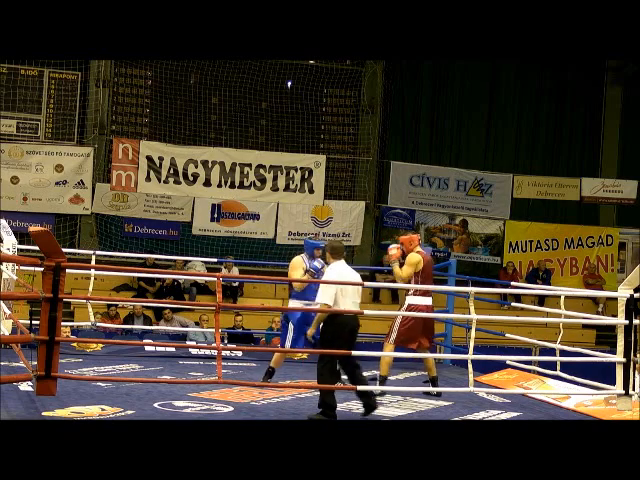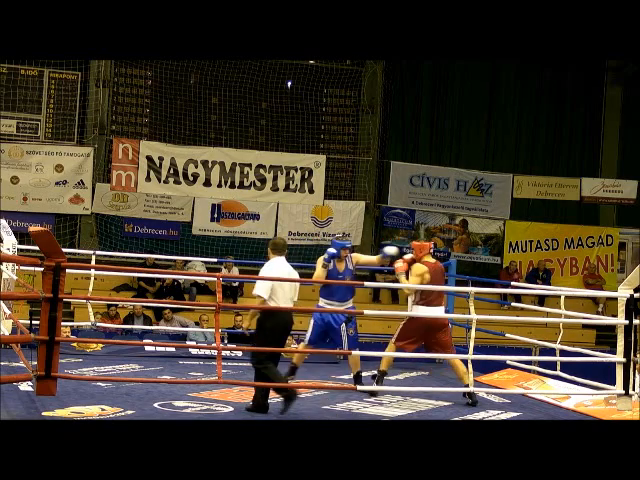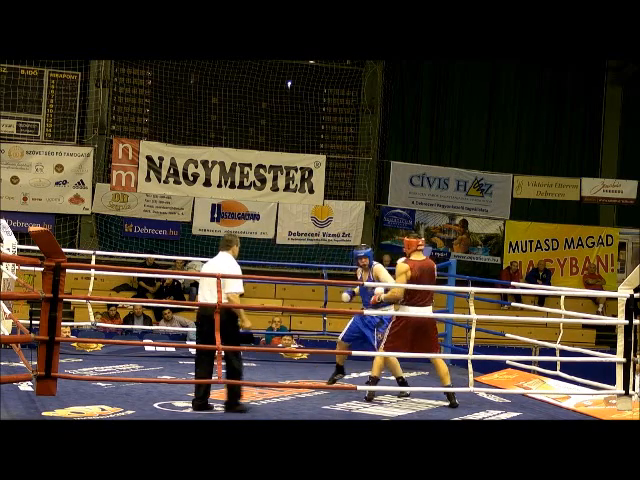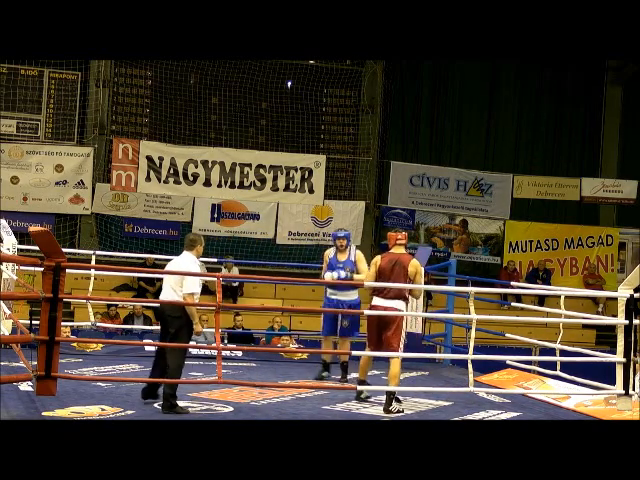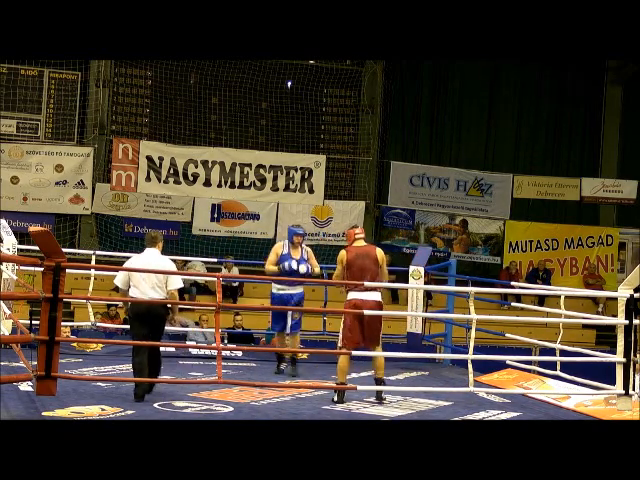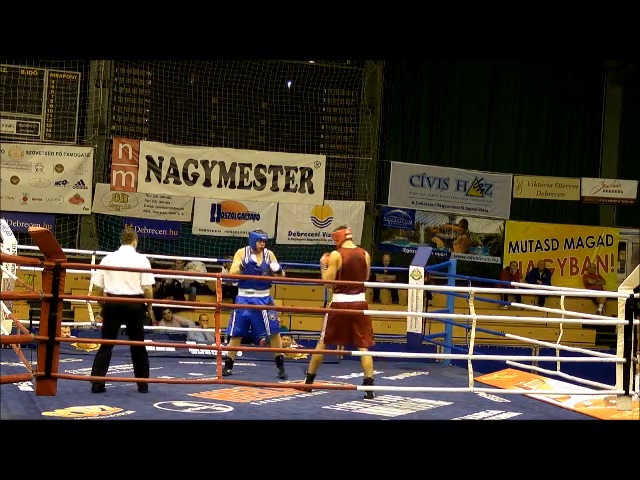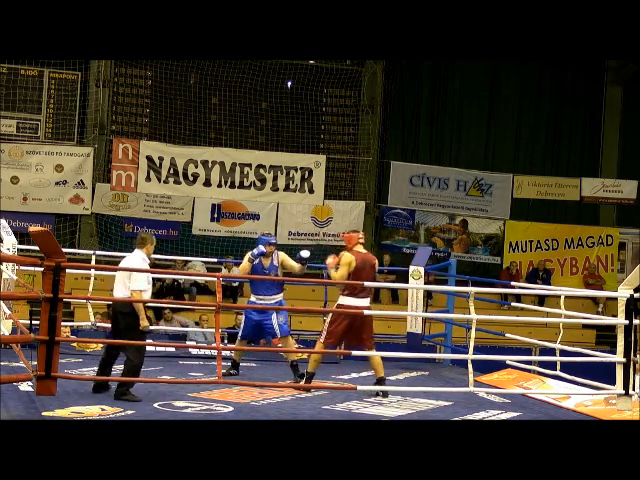
dt=0.7s
person 1, frame 1
left shoulder: (330, 275)
right shoulder: (354, 274)
left elbow: (325, 307)
left wrist: (314, 326)
left hip: (336, 322)
right hip: (352, 320)
left knee: (327, 366)
right knee: (350, 364)
left ankle: (328, 411)
right ankle: (369, 400)
person 1, frame 2
left shoulder: (269, 269)
right shoulder: (293, 272)
left elbow: (261, 300)
left wrist: (249, 319)
left hip: (271, 317)
right hip: (286, 317)
left knee: (261, 361)
right knee: (270, 360)
left ankle: (287, 392)
right ankle: (260, 402)
person 1, frame 3
left shoulder: (208, 264)
right shoulder: (232, 266)
right elbow: (233, 297)
right wrist: (243, 318)
left hip: (203, 311)
right hip: (222, 313)
left knee: (204, 357)
right knee: (233, 357)
left ankle: (200, 400)
right ankle: (233, 401)
person 1, frame 4
left shoulder: (174, 262)
right shoulder: (192, 266)
right elbow: (188, 298)
right wrist: (196, 322)
left hip: (165, 308)
right hip: (178, 312)
left knee: (163, 352)
right knee: (176, 355)
left ankle: (150, 390)
right ankle: (169, 402)
person 1, frame 5
left shoulder: (132, 261)
right shoulder: (167, 263)
left elbow: (121, 288)
right elbow: (173, 293)
left wrist: (126, 305)
right wrist: (174, 312)
left hip: (137, 307)
right hip: (158, 307)
left knee: (139, 349)
right knee: (153, 346)
left ankle: (140, 389)
right ankle: (149, 384)
person 1, frame 6
left shoulder: (108, 258)
right shoulder: (141, 259)
left elbow: (98, 287)
right elbow: (147, 288)
left wrist: (101, 305)
right wrist: (149, 307)
left hip: (113, 303)
right hip: (134, 303)
left knee: (106, 343)
right knee: (138, 344)
left ankle: (97, 383)
right ankle: (143, 384)
person 1, frame 7
left shoulder: (128, 260)
right shoulder: (140, 263)
right elbow: (136, 294)
right wrist: (143, 317)
left hip: (119, 305)
right hip: (131, 309)
left knee: (113, 347)
right knee: (137, 351)
left ankle: (100, 383)
right ankle: (123, 390)
person 2, frame 1
left shoulder: (413, 256)
right shoulder: (427, 257)
left elbow: (401, 279)
left wrist: (394, 261)
right wrist: (401, 257)
left hip: (413, 304)
right hip: (427, 305)
left knee: (390, 342)
right knee: (424, 347)
left ankle: (381, 383)
right ankle: (434, 385)
person 2, frame 2
left shoulder: (419, 268)
right shoulder: (439, 266)
left elbow: (409, 291)
left wrist: (401, 273)
left hip: (420, 314)
right hip: (439, 316)
left knee: (394, 344)
right knee: (450, 354)
left ankle: (379, 381)
right ankle: (469, 391)
person 2, frame 3
left shoulder: (403, 266)
right shoulder: (431, 265)
left elbow: (397, 294)
left wrist: (383, 296)
left hip: (405, 315)
right hip: (425, 315)
left knee: (384, 350)
right knee: (435, 355)
left ankle: (371, 389)
right ankle: (451, 395)
person 2, frame 4
left shoulder: (379, 259)
right shoulder: (414, 263)
right elbow: (416, 294)
left hip: (376, 307)
right hip: (396, 310)
left knee: (370, 349)
right knee: (395, 355)
left ankle: (361, 389)
right ankle: (390, 401)
person 2, frame 5
left shoulder: (344, 253)
right shoulder: (378, 252)
left elbow: (336, 280)
right elbow: (384, 280)
left hip: (354, 301)
right hip: (374, 301)
left knee: (346, 348)
right knee: (376, 346)
left ankle: (340, 392)
right ankle: (379, 388)
person 2, frame 6
left shoulder: (336, 255)
right shoulder: (365, 254)
left elbow: (328, 282)
right elbow: (365, 279)
left wrist: (324, 266)
left hip: (340, 303)
right hip: (360, 302)
left knee: (323, 342)
right knee: (364, 346)
left ankle: (308, 380)
right ankle: (369, 386)
person 2, frame 7
left shoulder: (348, 257)
right shoulder: (373, 260)
left elbow: (338, 281)
left wrist: (331, 267)
left hip: (346, 305)
right hip: (364, 306)
left knee: (322, 342)
right knee: (369, 347)
left ankle: (307, 380)
right ankle: (382, 384)
person 3, frame 1
left shoulder: (320, 262)
right shoulder: (298, 261)
right elbow: (297, 287)
right wrist: (311, 272)
right hip: (297, 310)
right knee: (286, 346)
right ankle: (268, 376)
person 3, frame 2
left shoulder: (353, 258)
right shoulder: (323, 260)
left elbow: (376, 261)
right elbow: (317, 282)
left wrist: (385, 255)
right wrist: (326, 263)
left hip: (345, 311)
right hip: (324, 309)
left knee: (351, 347)
right knee: (308, 343)
left ankle: (358, 381)
right ankle: (291, 372)
person 3, frame 3
left shoulder: (378, 269)
right shoulder: (360, 271)
left elbow: (390, 283)
left wrist: (382, 290)
right wrist: (351, 292)
left hip: (382, 315)
right hip: (365, 314)
right knee: (342, 341)
left ankle: (404, 384)
right ankle: (339, 371)
person 3, frame 4
left shoulder: (357, 254)
right shoulder: (328, 253)
left elbow: (366, 277)
right elbow: (324, 273)
left wrist: (347, 276)
right wrist: (326, 277)
left hip: (350, 301)
right hip: (332, 299)
left knee: (345, 336)
right knee: (327, 335)
left ankle: (344, 371)
right ankle: (325, 369)
person 3, frame 5
left shoulder: (307, 251)
right shoulder: (279, 247)
left elbow: (317, 270)
right elbow: (268, 268)
left wrist: (309, 269)
right wrist: (282, 267)
left hip: (296, 294)
right hip: (278, 293)
left knee: (293, 330)
right knee: (279, 330)
left ankle: (293, 362)
right ankle: (282, 360)
person 3, frame 6
left shoulder: (269, 254)
right shoulder: (242, 252)
left elbow: (281, 278)
right elbow: (231, 275)
left wrist: (278, 270)
right wrist: (243, 264)
left hip: (264, 298)
right hip: (244, 298)
left knee: (274, 331)
right knee: (236, 334)
left ankle: (280, 364)
right ankle: (228, 365)
person 3, frame 7
left shoulder: (280, 257)
right shoulder: (251, 255)
left elbow: (299, 270)
right elbow: (242, 274)
left wrist: (303, 262)
right wrist: (252, 259)
left hip: (275, 304)
right hip: (256, 304)
left knee: (284, 334)
right knee: (242, 337)
left ankle: (296, 370)
right ankle: (234, 367)
